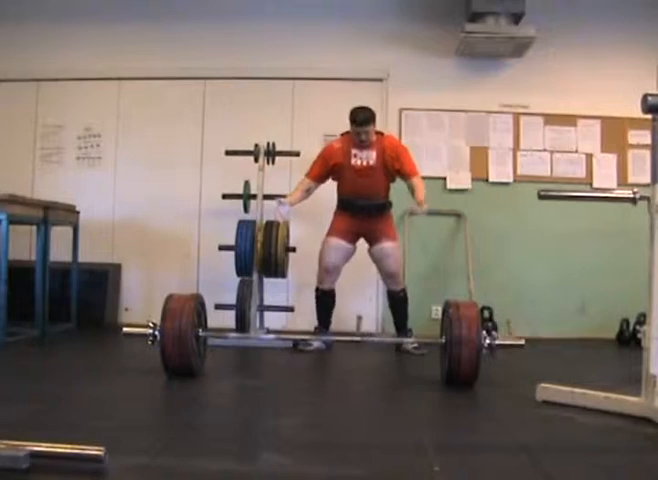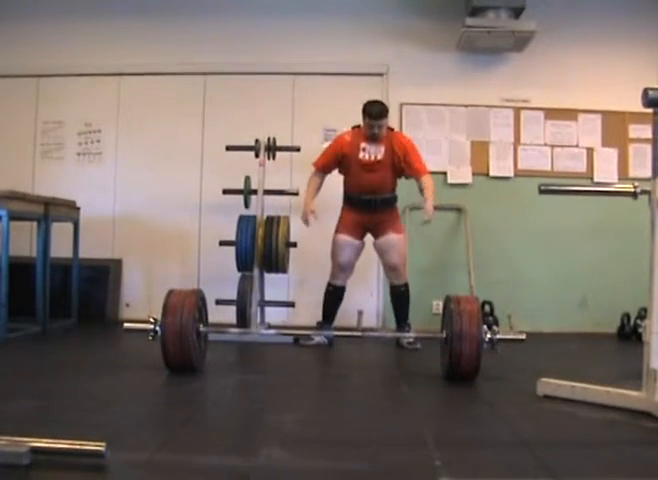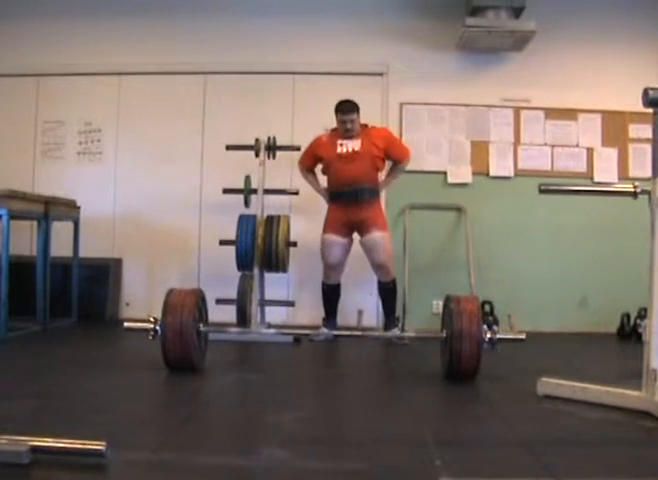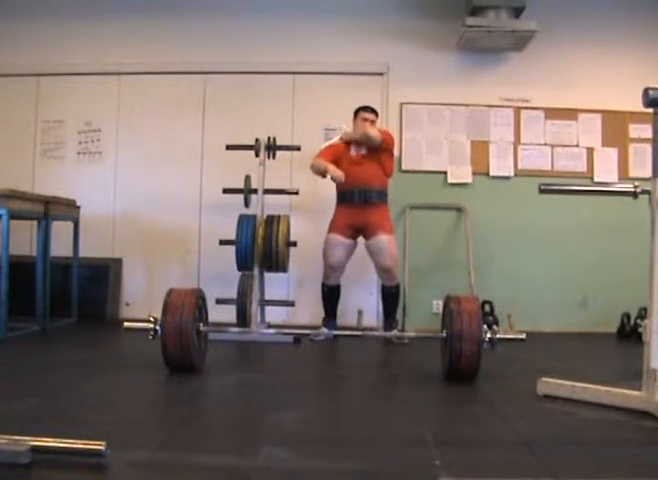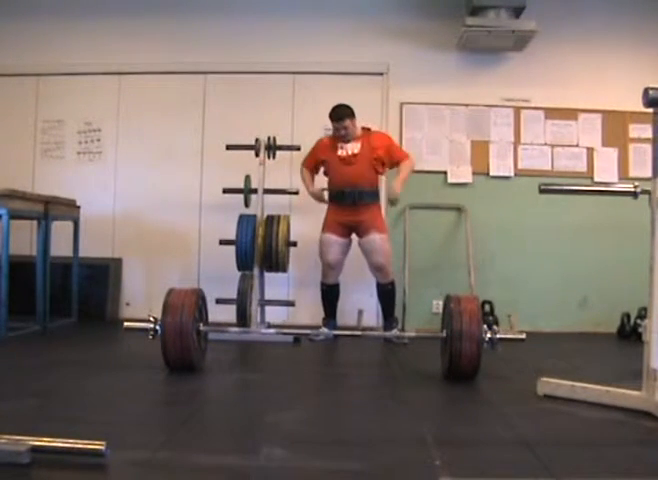
dt=1s
person 1, frame 1
left shoulder: (392, 146)
right shoulder: (335, 149)
left elbow: (413, 178)
right elbow: (311, 181)
left wrist: (420, 199)
right wrist: (289, 202)
left hip: (380, 218)
right hip: (346, 216)
left knee: (394, 276)
right knee: (327, 273)
left ankle: (404, 336)
right ankle: (322, 334)
person 1, frame 2
left shoulder: (401, 143)
right shoulder: (345, 141)
left elbow: (422, 175)
right elbow: (320, 171)
left wrist: (428, 201)
right wrist: (308, 201)
left hip: (387, 213)
right hip: (353, 212)
left knee: (397, 270)
right knee: (340, 270)
left ankle: (404, 330)
right ankle: (324, 330)
person 1, frame 3
left shoulder: (380, 136)
right shoulder: (323, 142)
left elbow: (403, 158)
right elbow: (304, 166)
left wrist: (382, 185)
right wrist: (321, 191)
left hip: (370, 209)
right hip: (337, 211)
left knee: (384, 267)
right knee: (331, 268)
left ankle: (391, 324)
right ankle: (329, 324)
person 1, frame 4
left shoulder: (384, 141)
right shoulder: (337, 147)
left elbow: (370, 135)
right elbow: (315, 164)
left wrist: (350, 136)
right wrist: (328, 167)
left hip: (377, 214)
right hip: (345, 214)
left knee: (389, 270)
right knee: (331, 268)
left ankle: (391, 326)
right ankle: (329, 324)
person 1, frame 5
left shoulder: (379, 140)
right shoulder: (324, 144)
left elbow: (406, 161)
right elbow: (306, 167)
left wrist: (397, 184)
right wrist: (311, 188)
left hip: (369, 211)
right hip: (336, 212)
left knee: (383, 269)
right knee: (329, 268)
left ankle: (390, 325)
right ankle: (329, 324)
